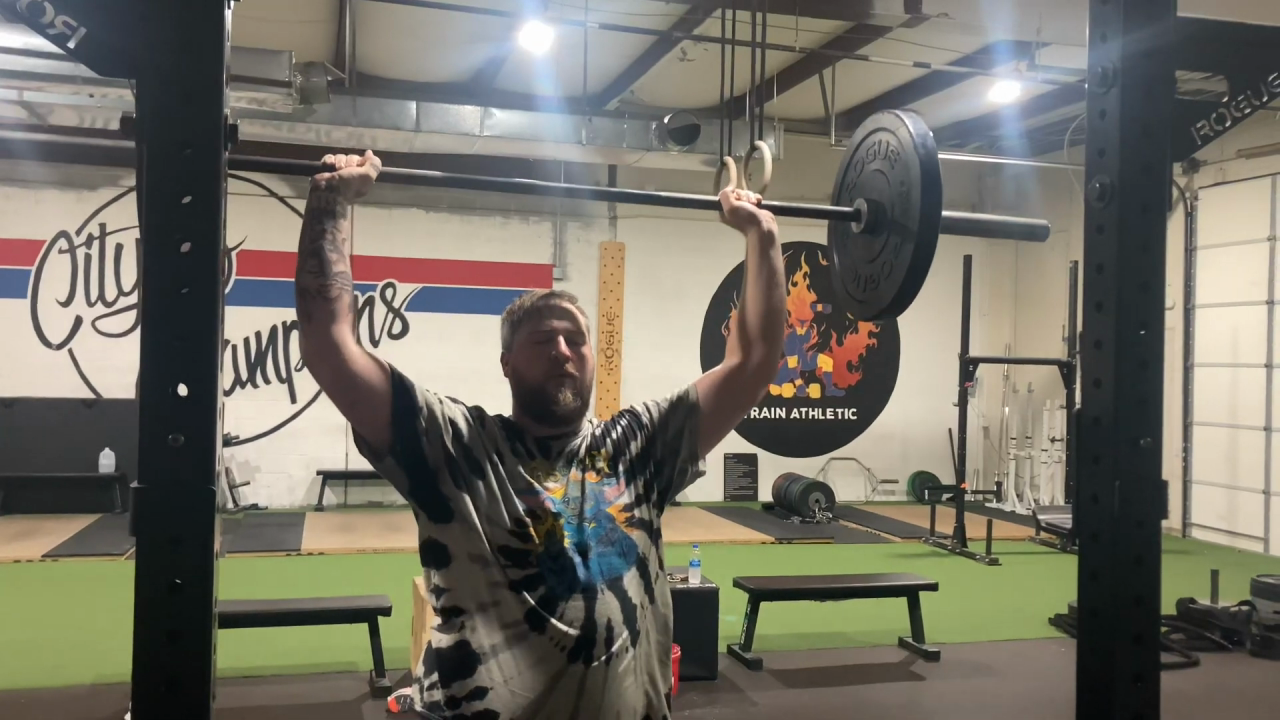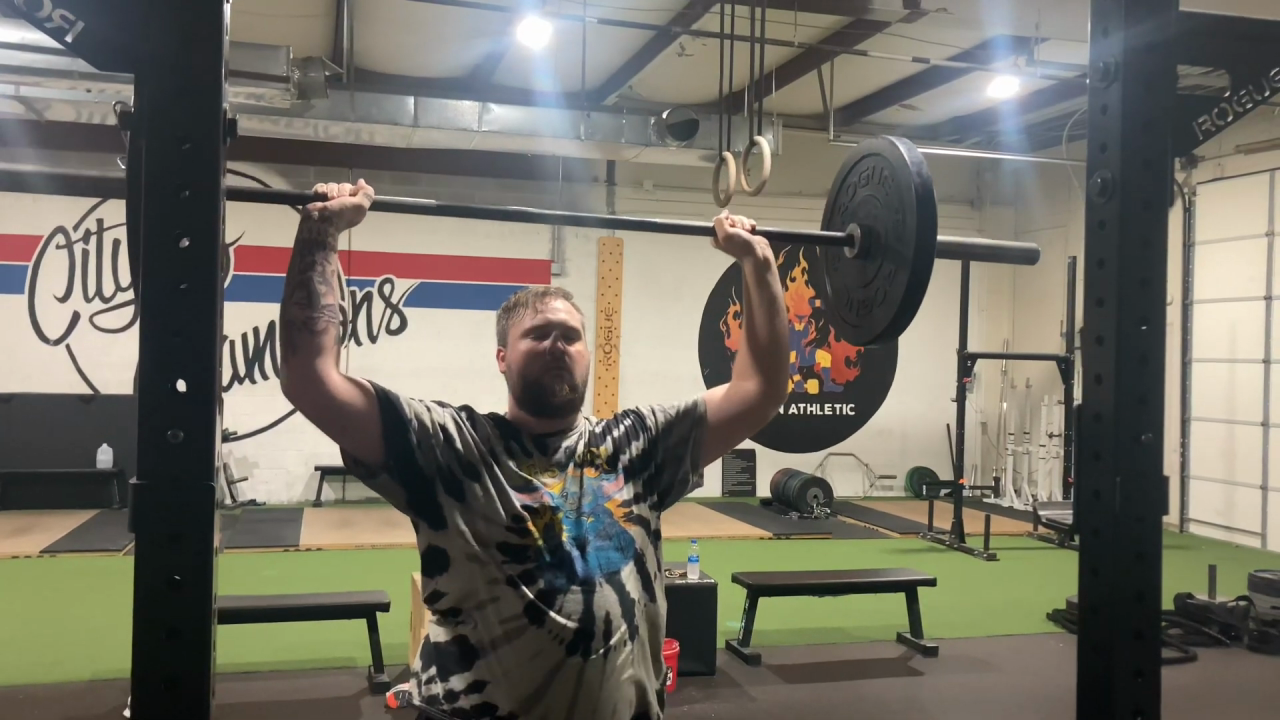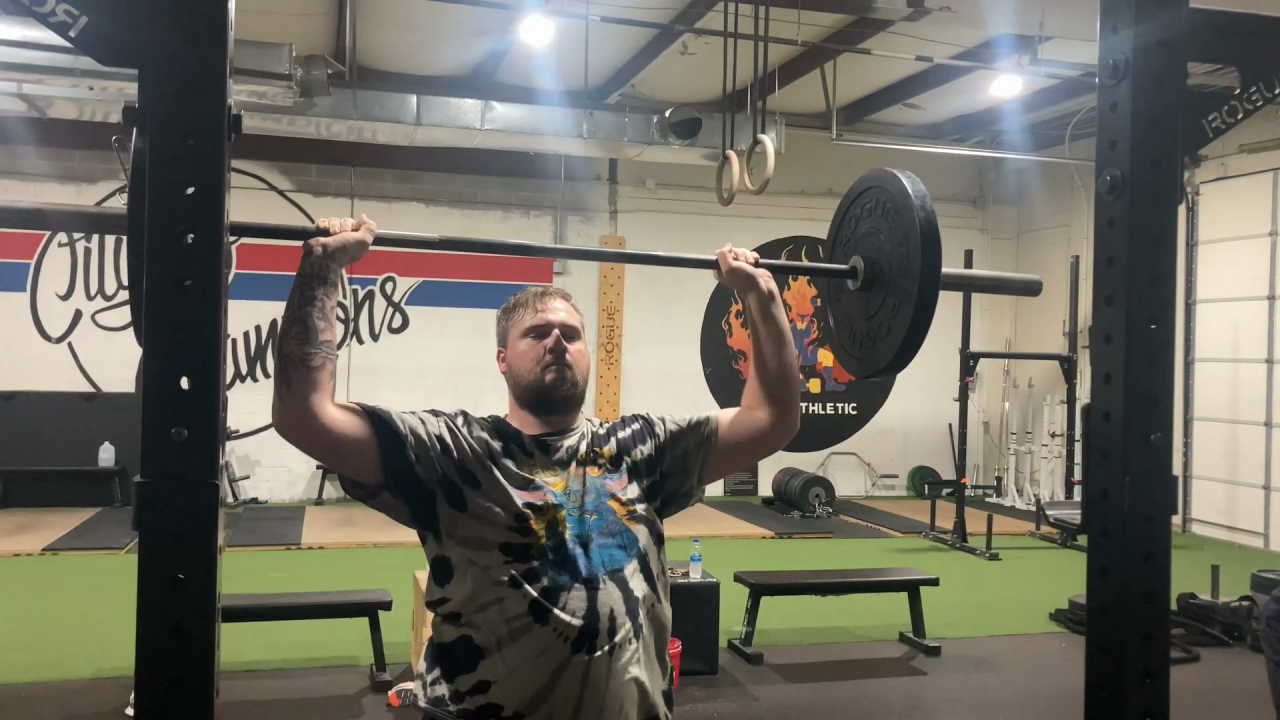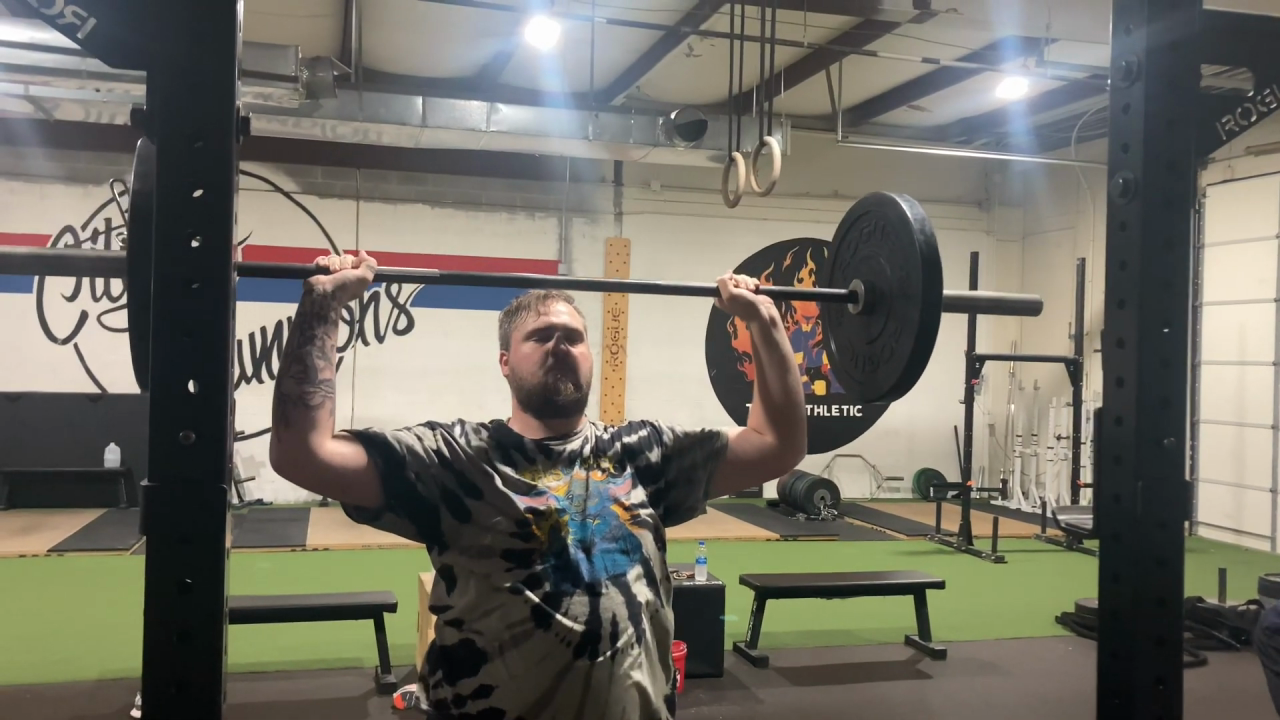
dt=0.7s
person 1, frame 1
left shoulder: (636, 447)
right shoulder: (455, 448)
left elbow: (753, 363)
right elbow: (327, 348)
left wrist: (760, 237)
right wrist: (331, 200)
person 1, frame 2
left shoulder: (635, 445)
right shoulder: (451, 447)
left elbow: (760, 391)
right elbow: (310, 380)
left wrist: (756, 262)
right wrist: (320, 232)
person 1, frame 3
left shoulder: (640, 448)
right shoulder: (451, 451)
left elbow: (772, 420)
right elbow: (303, 417)
left wrist: (760, 294)
right wrist: (321, 267)
person 1, frame 4
left shoulder: (644, 451)
right shoulder: (454, 458)
left elbow: (779, 445)
right elbow: (302, 453)
left wrist: (763, 321)
right wrist: (321, 306)
